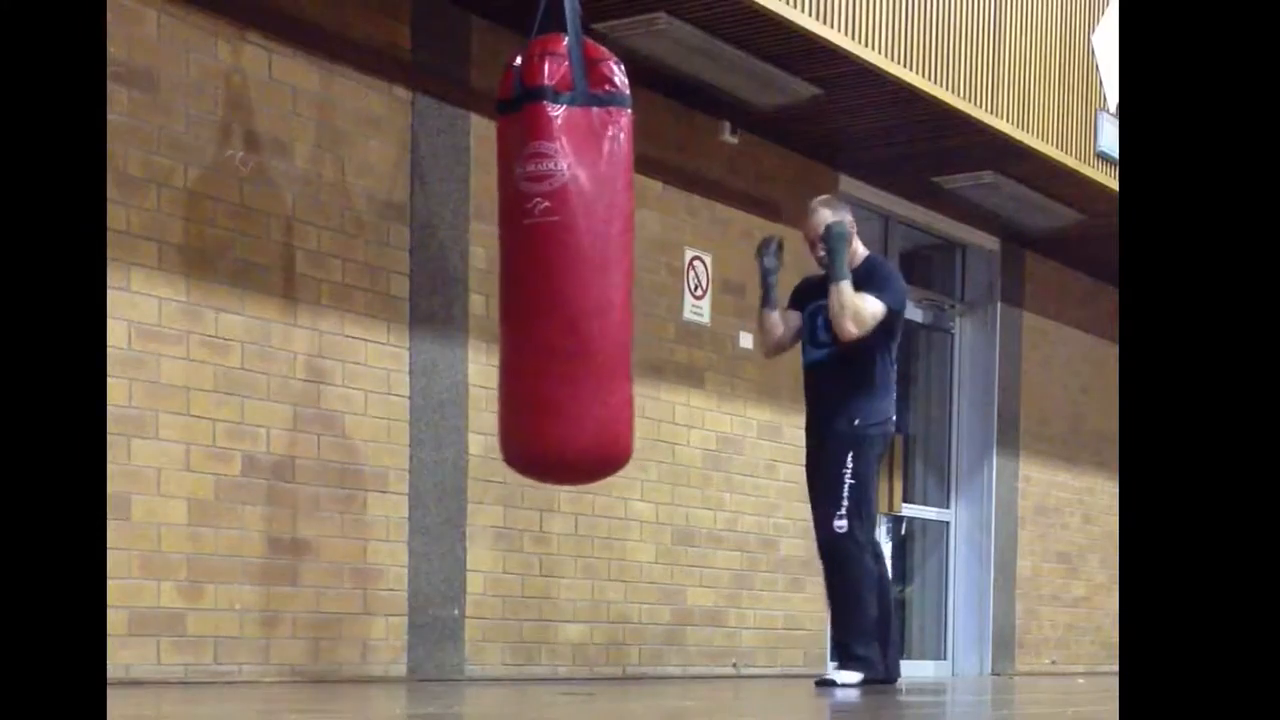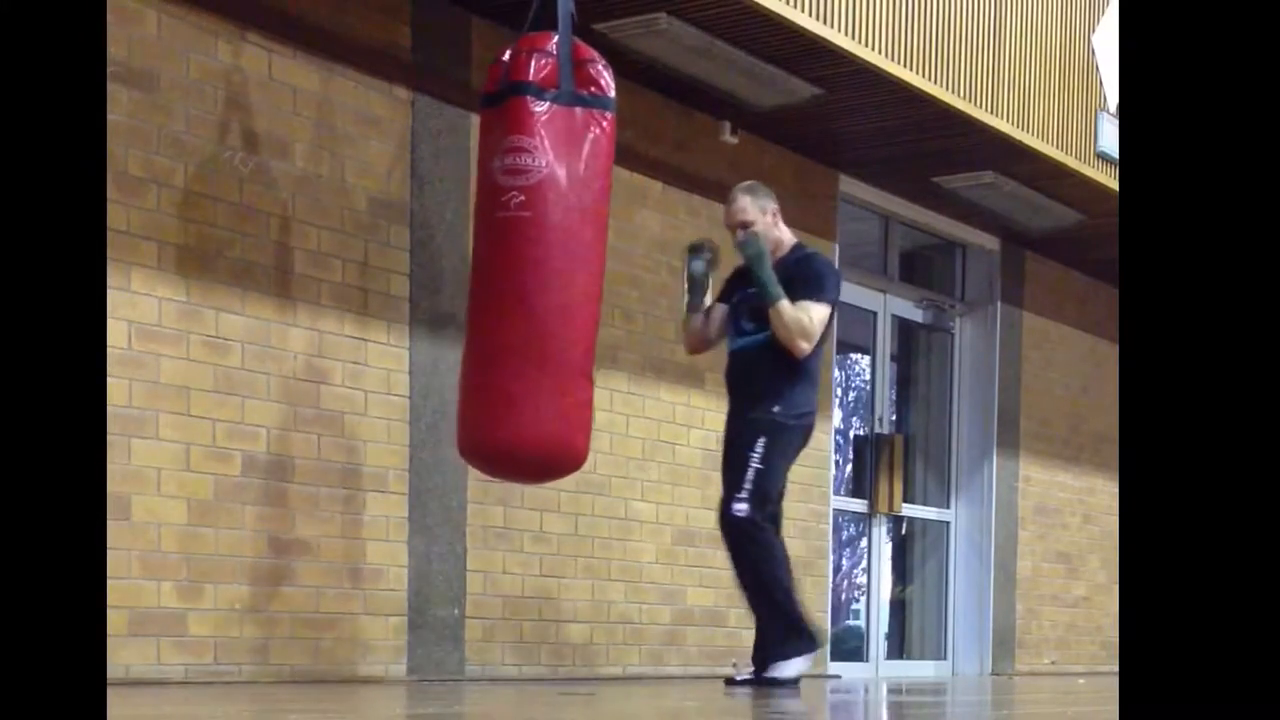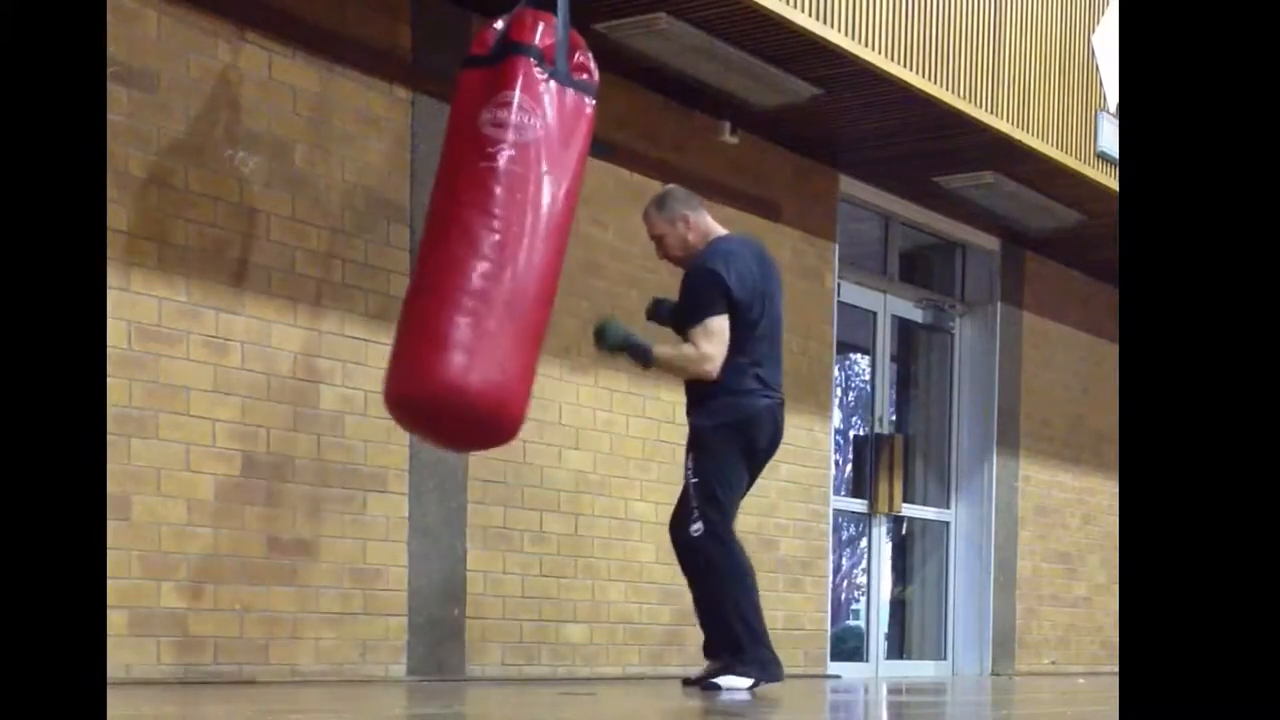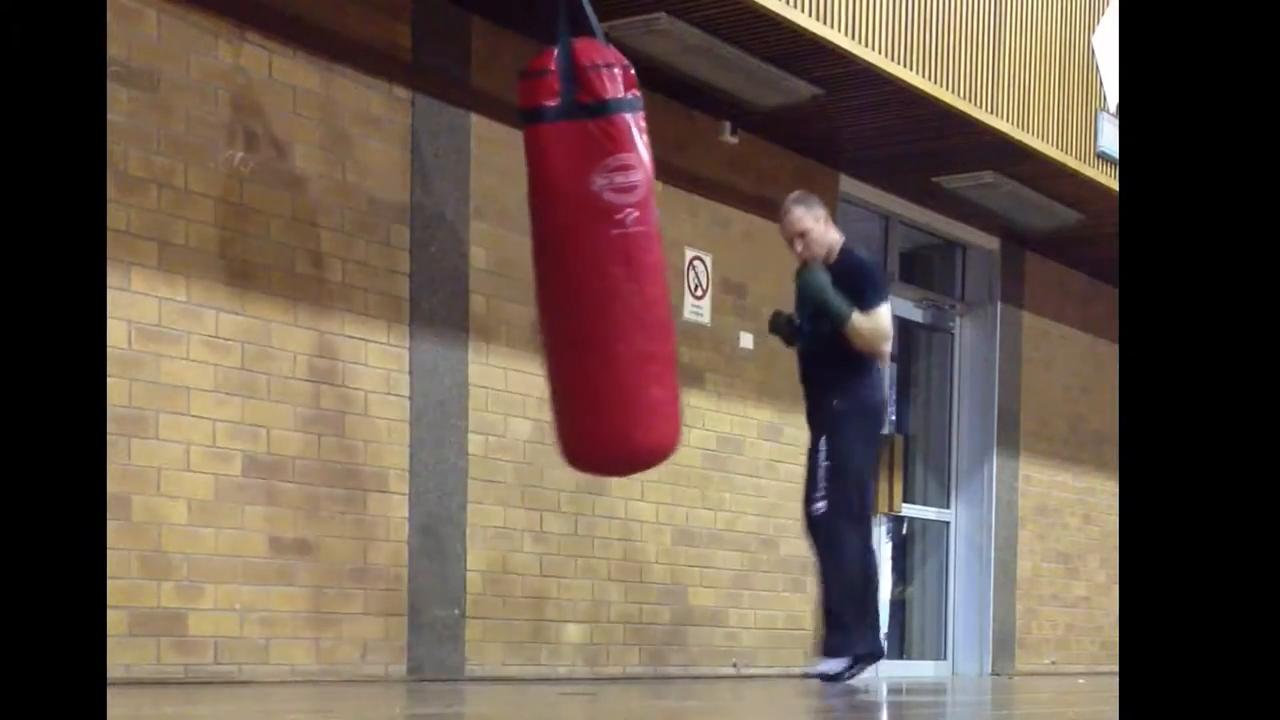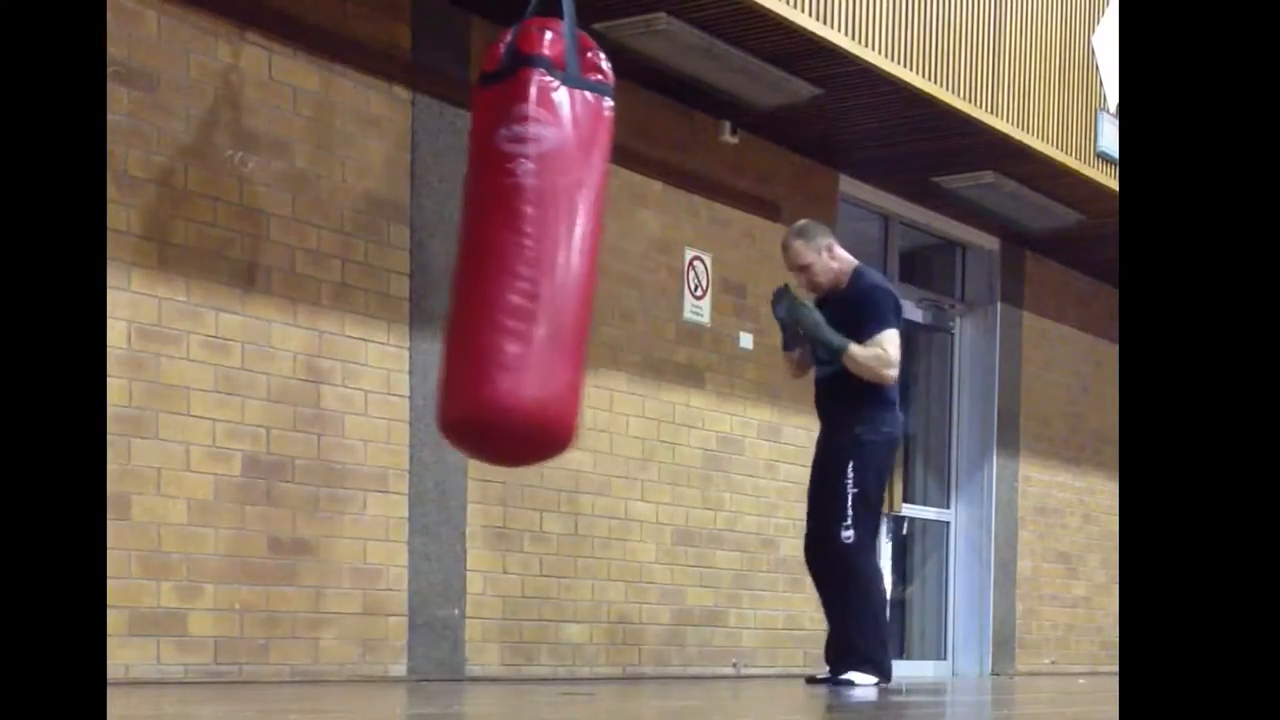
dt=1s
person 1, frame 1
left shoulder: (880, 277)
right shoulder: (811, 287)
left elbow: (849, 326)
right elbow: (772, 343)
left wrist: (840, 259)
right wrist: (768, 280)
left hip: (858, 426)
right hip: (823, 427)
left knee: (842, 535)
right knee: (853, 542)
left ankle: (861, 657)
right ankle: (881, 657)
person 1, frame 2
left shoulder: (812, 268)
right shoulder: (740, 278)
left elbow: (802, 341)
right elbow: (696, 342)
left wrist: (765, 276)
right wrist: (697, 283)
left hip: (781, 414)
right hip: (745, 416)
left knee: (743, 519)
right knee: (757, 531)
left ankle: (794, 642)
right ankle: (776, 655)
person 1, frame 3
left shoulder: (707, 270)
right shoulder: (752, 253)
left elbow: (707, 362)
left wrist: (635, 347)
right wrist: (674, 315)
left hip: (726, 419)
right hip: (760, 412)
left knee: (708, 536)
right knee: (694, 534)
left ankle: (754, 661)
right ankle: (726, 658)
person 1, frame 4
left shoulder: (860, 269)
right shoulder: (810, 277)
left elbow: (880, 344)
left wrist: (830, 298)
right wrist: (790, 332)
left hip: (850, 407)
right hip: (833, 408)
left knee: (830, 518)
right knee: (847, 522)
left ankle: (847, 640)
right ankle: (862, 639)
person 1, frame 5
left shoulder: (872, 292)
right shoulder: (824, 299)
left elbow: (886, 369)
right elbow: (800, 365)
left wrist: (826, 334)
right wrist: (788, 326)
left hip: (869, 431)
right hip: (837, 432)
left knee: (851, 543)
right knee: (821, 546)
left ankle: (872, 660)
right ankle: (846, 657)
